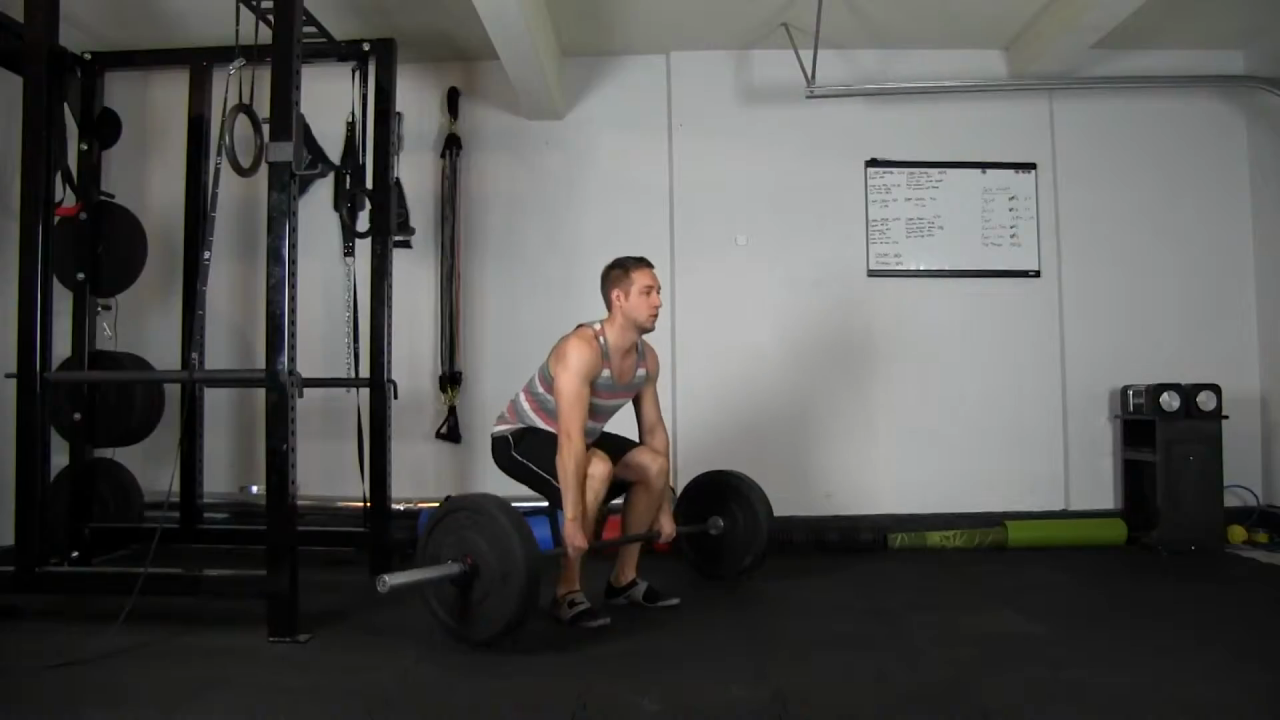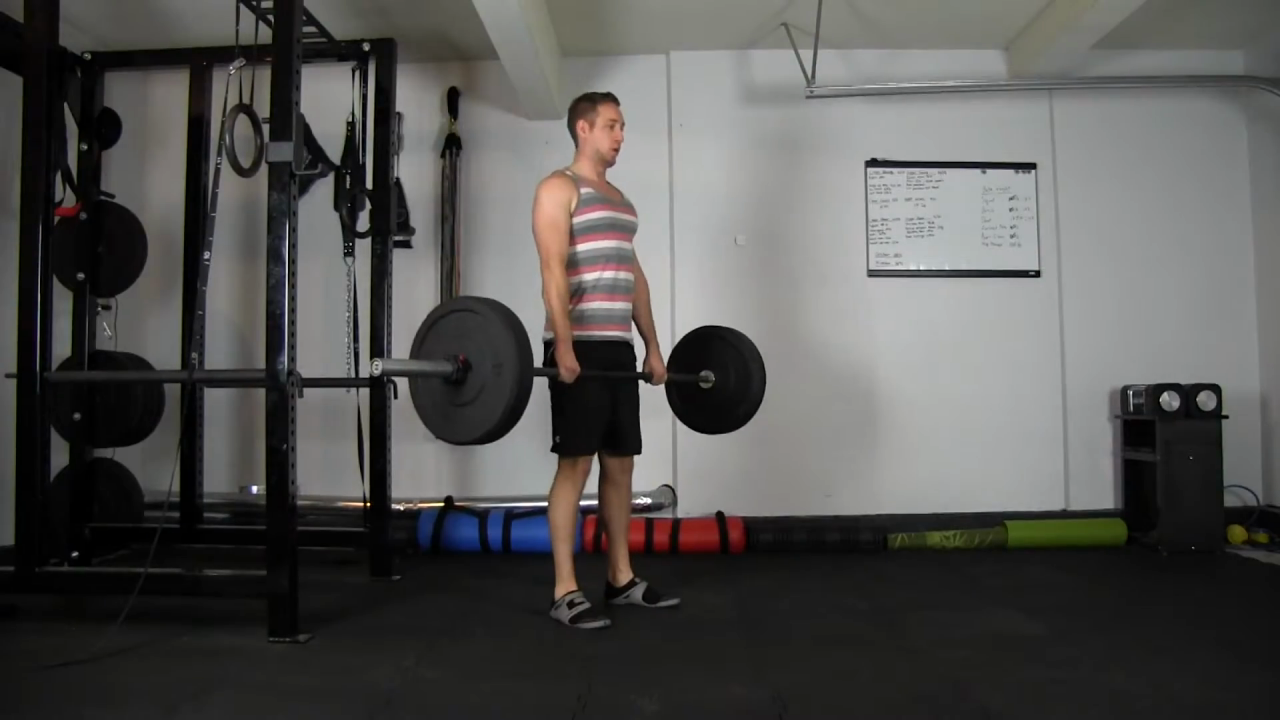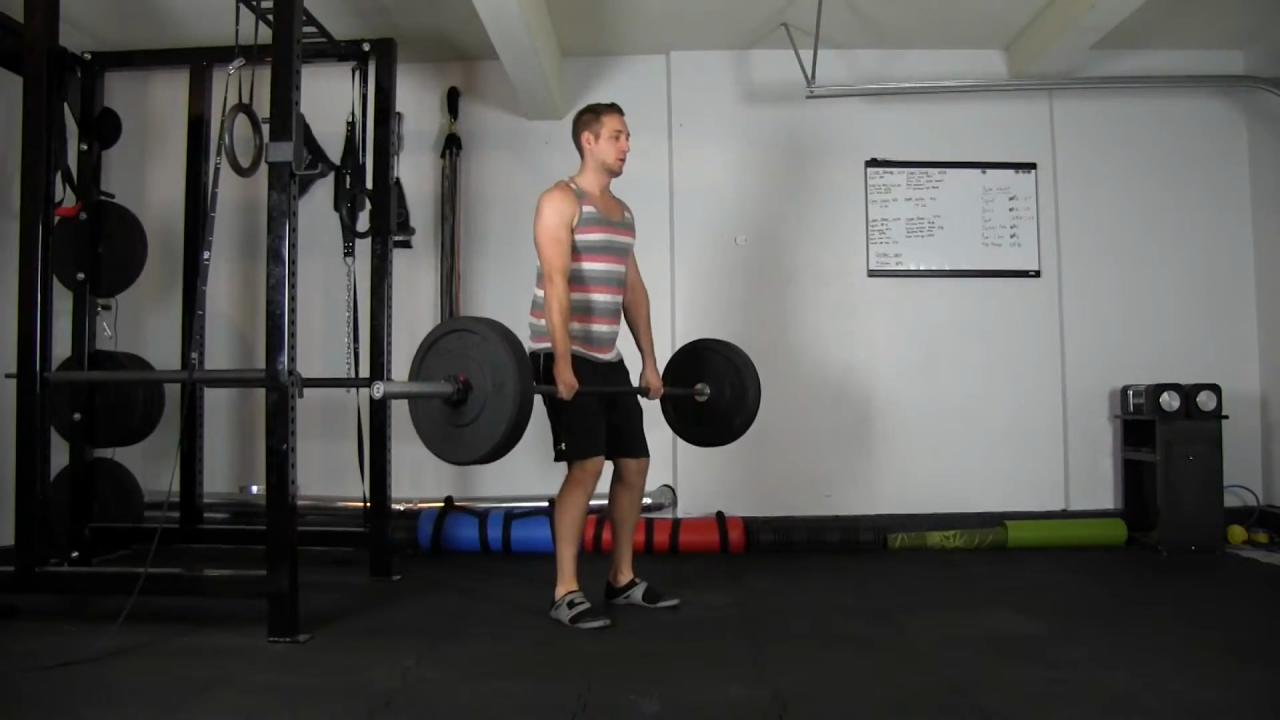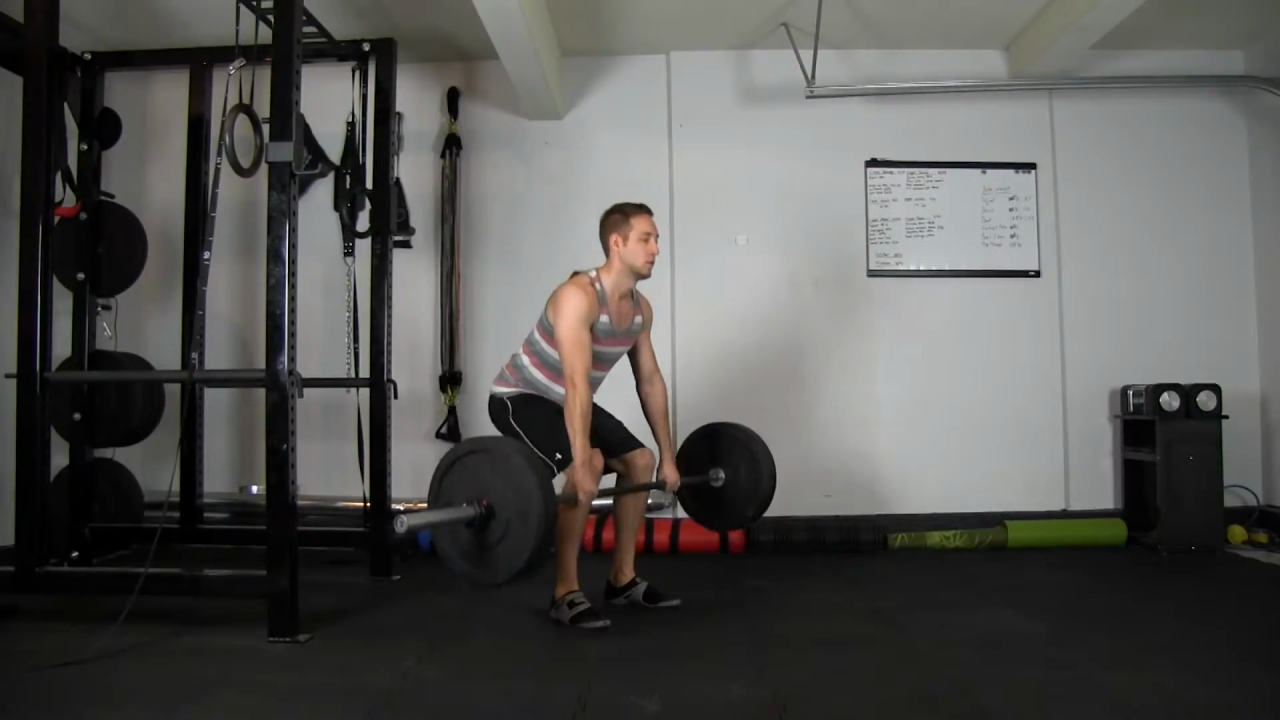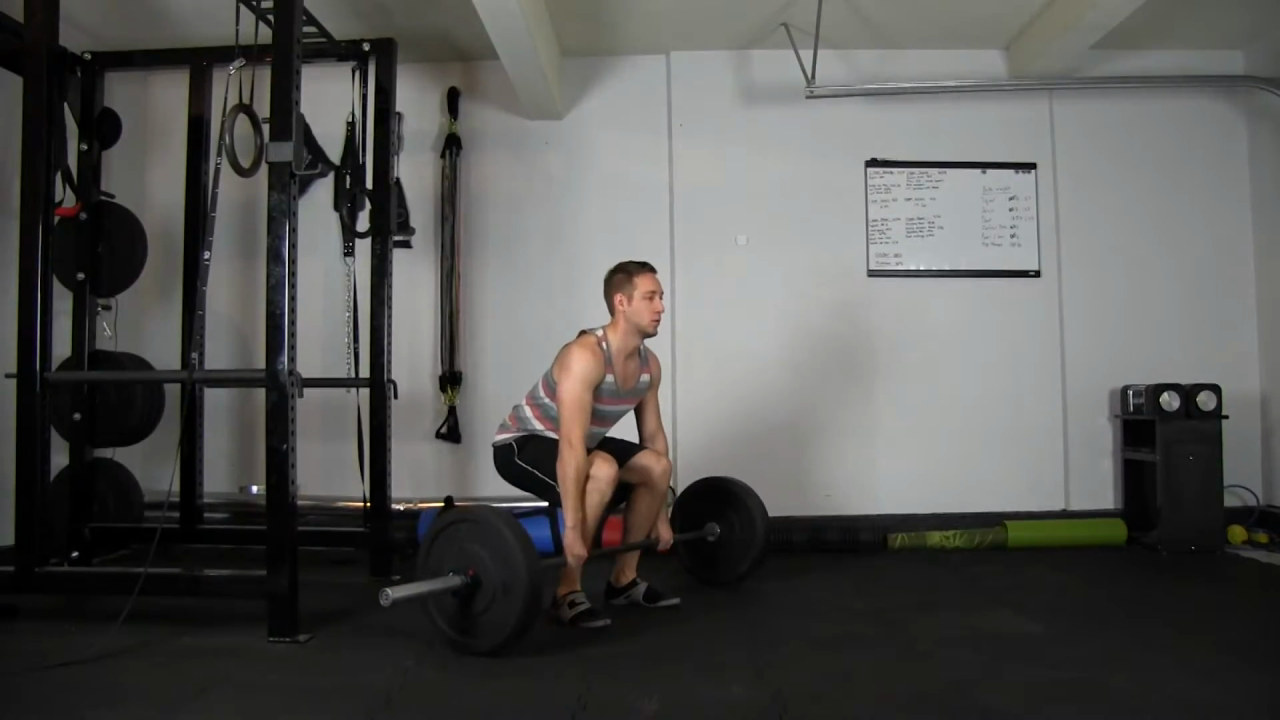
dt=1s
person 1, frame 1
left shoulder: (647, 358)
right shoulder: (582, 349)
left elbow: (654, 430)
right elbow: (569, 440)
left wrist: (664, 509)
right wrist: (573, 521)
left hip: (577, 438)
right hip: (521, 436)
left knee: (653, 466)
right knee: (597, 470)
left ankle: (624, 579)
right ankle: (568, 592)
person 1, frame 2
left shoulder: (619, 198)
right shoulder: (559, 188)
right elbow: (553, 271)
left wrist: (652, 347)
right wrist: (563, 344)
left hip: (619, 347)
right hip: (578, 347)
left knee: (620, 464)
right knee: (575, 464)
left ankle: (621, 579)
right ankle: (565, 593)
person 1, frame 3
left shoulder: (622, 211)
right shoulder: (561, 200)
left elbow: (634, 289)
right elbow: (556, 284)
left wrist: (649, 362)
right wrist: (562, 361)
left hip: (607, 359)
right hip: (565, 357)
left knee: (633, 463)
right knee: (586, 465)
left ankle: (622, 579)
right ankle: (565, 592)
person 1, frame 4
left shoulder: (640, 308)
right shoulder: (579, 296)
left elbow: (650, 380)
right elbow: (576, 384)
left wrist: (667, 457)
right wrist: (583, 464)
left hip: (564, 401)
right hip: (520, 397)
left knee: (639, 462)
right knee: (586, 467)
left ankle: (623, 579)
right ankle: (566, 593)
person 1, frame 5
left shoulder: (649, 364)
right shoulder: (585, 356)
left elbow: (653, 436)
right elbow: (570, 447)
left wrist: (660, 516)
right wrist: (573, 528)
left hip: (578, 445)
right hip: (521, 444)
left knee: (657, 468)
right knee: (602, 471)
left ankle: (624, 579)
right ankle: (568, 593)
